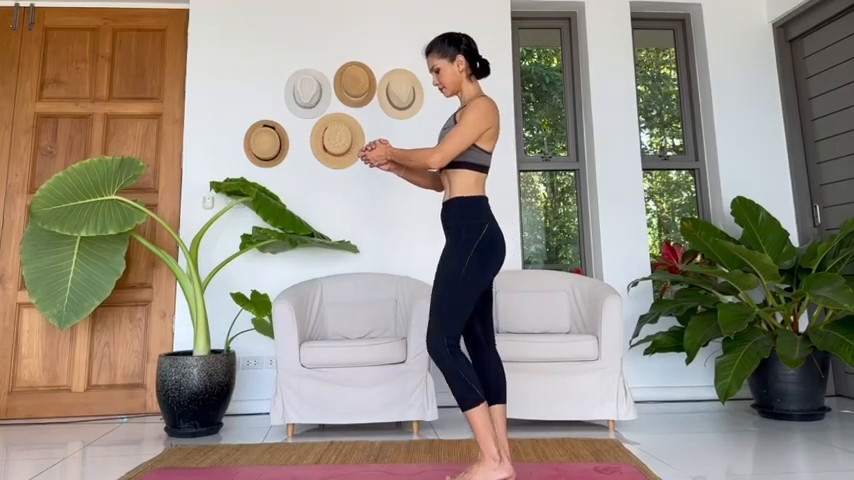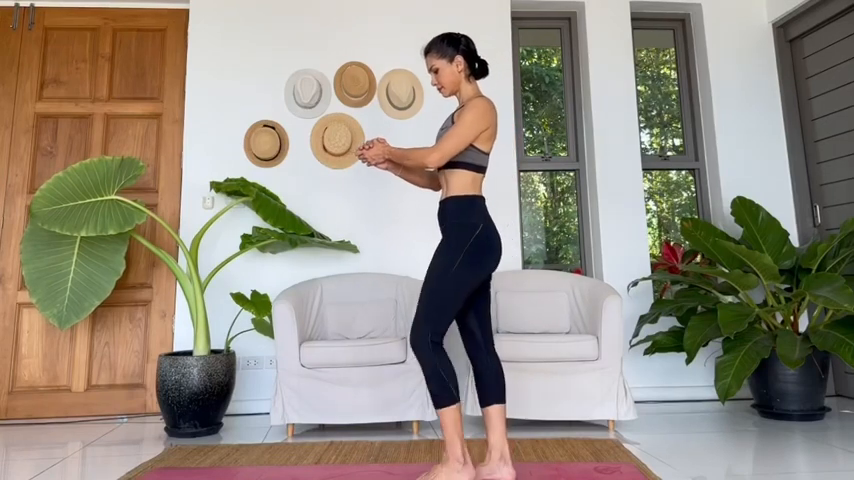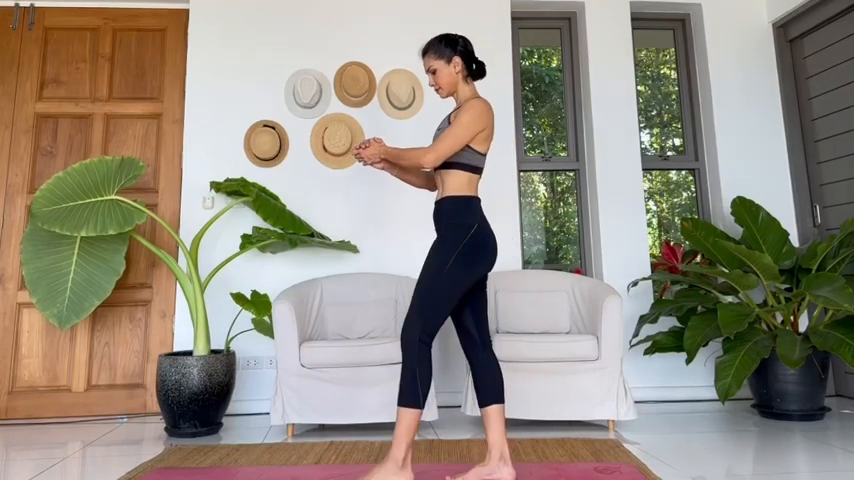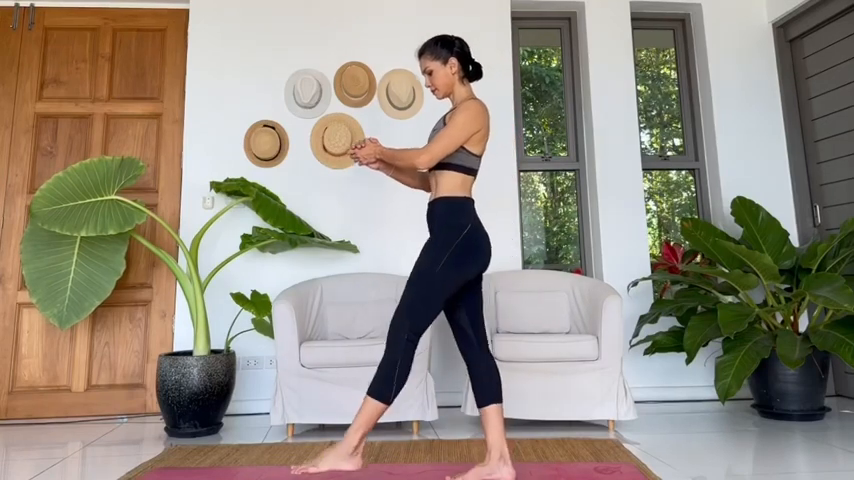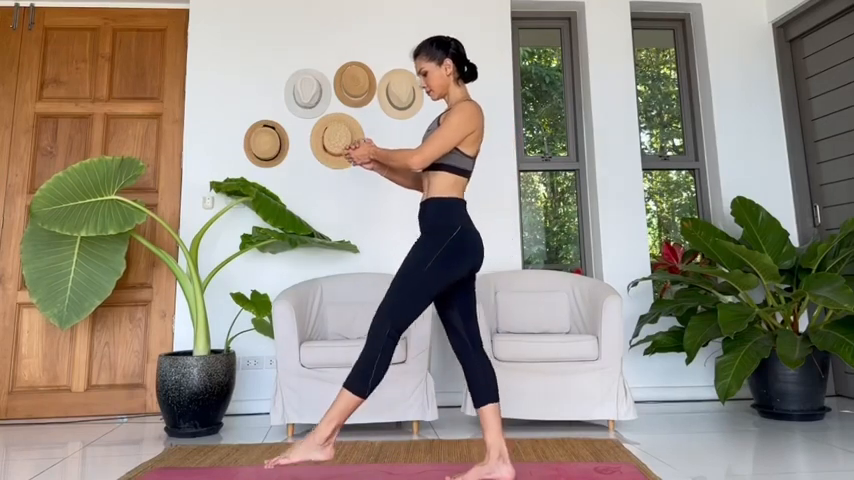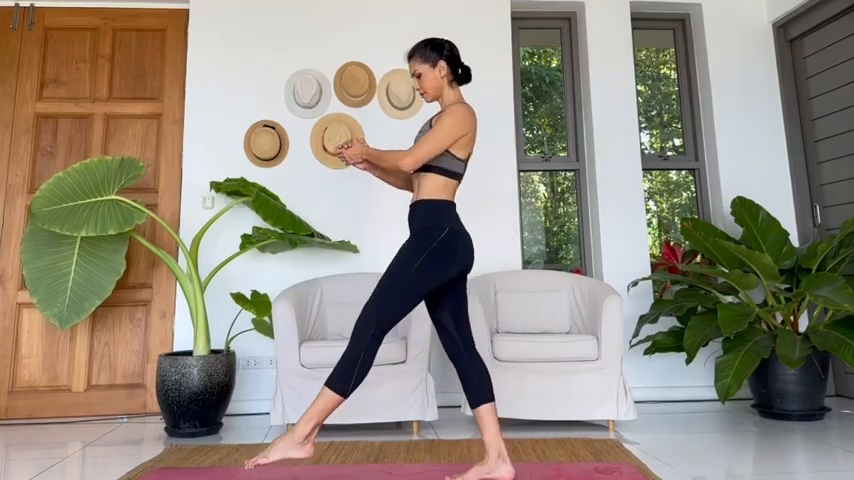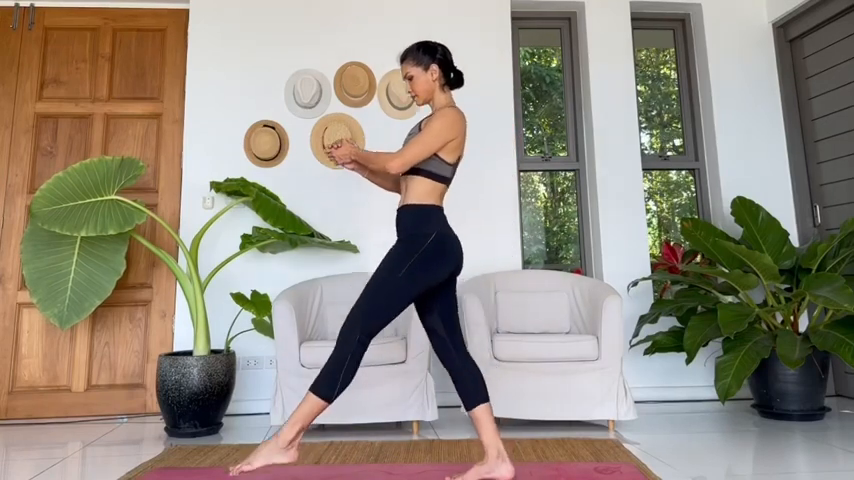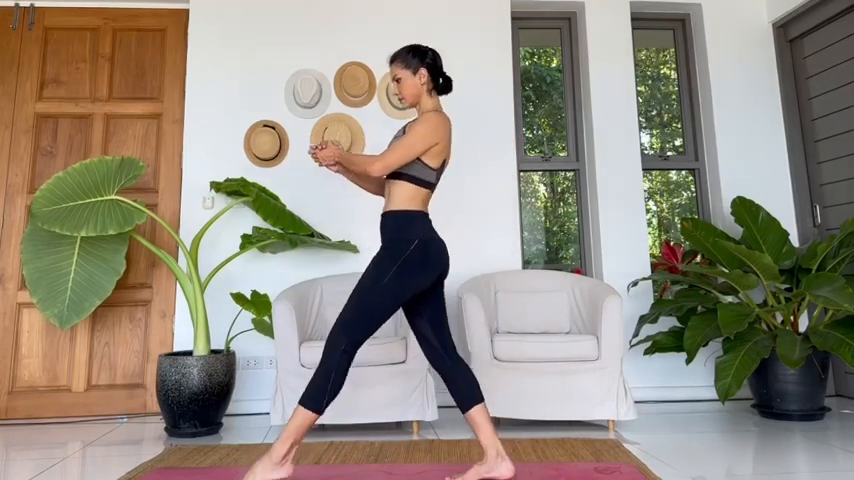
dt=0.1s
person 1, frame 1
left shoulder: (482, 106)
right shoulder: (463, 113)
left elbow: (436, 159)
right elbow: (439, 179)
left wrist: (392, 152)
right wrist: (391, 165)
left hip: (473, 232)
right hip: (468, 234)
left knee: (441, 340)
right knee: (479, 343)
person 1, frame 2
left shoulder: (479, 106)
right shoulder: (461, 113)
left elbow: (433, 159)
right elbow: (436, 178)
left wrist: (389, 151)
right wrist: (389, 164)
left hip: (469, 231)
right hip: (465, 234)
left knee: (424, 336)
right knee: (478, 343)
person 1, frame 3
left shoulder: (476, 108)
right shoulder: (461, 113)
left elbow: (431, 160)
right elbow: (433, 178)
left wrist: (385, 153)
right wrist: (389, 164)
left hip: (464, 232)
right hip: (461, 233)
left knee: (415, 336)
right knee: (476, 346)
person 1, frame 4
left shoulder: (472, 109)
right shoulder: (455, 115)
left elbow: (424, 160)
right elbow: (428, 179)
left wrist: (380, 151)
right wrist: (381, 163)
left hip: (456, 235)
right hip: (457, 235)
left knee: (402, 334)
right knee: (472, 344)
person 1, frame 5
left shoulder: (466, 110)
right shoulder: (450, 115)
left elbow: (417, 160)
right elbow: (423, 180)
left wrist: (374, 152)
right wrist: (375, 164)
left hip: (447, 234)
right hip: (453, 238)
left knee: (384, 329)
right knee: (467, 345)
left ankle: (321, 438)
person 1, frame 6
left shoulder: (459, 113)
right shoulder: (443, 118)
left elbow: (408, 161)
right elbow: (414, 180)
left wrist: (367, 152)
right wrist: (367, 163)
left hip: (436, 236)
right hip: (443, 240)
left knee: (369, 330)
right knee: (460, 346)
left ankle: (301, 435)
person 1, frame 7
left shoulder: (447, 117)
right shoulder: (434, 120)
left elbow: (395, 165)
right elbow: (399, 181)
left wrist: (351, 152)
right wrist: (353, 161)
left hip: (425, 241)
right hip: (430, 243)
left knee: (354, 334)
right knee: (451, 349)
left ankle: (284, 442)
person 1, frame 8
left shoulder: (433, 121)
right shoulder: (420, 125)
left elbow: (379, 167)
right elbow: (387, 185)
left wrist: (338, 155)
right wrist: (341, 165)
left hip: (409, 246)
right hip: (418, 248)
left knee: (342, 341)
right knee: (442, 353)
